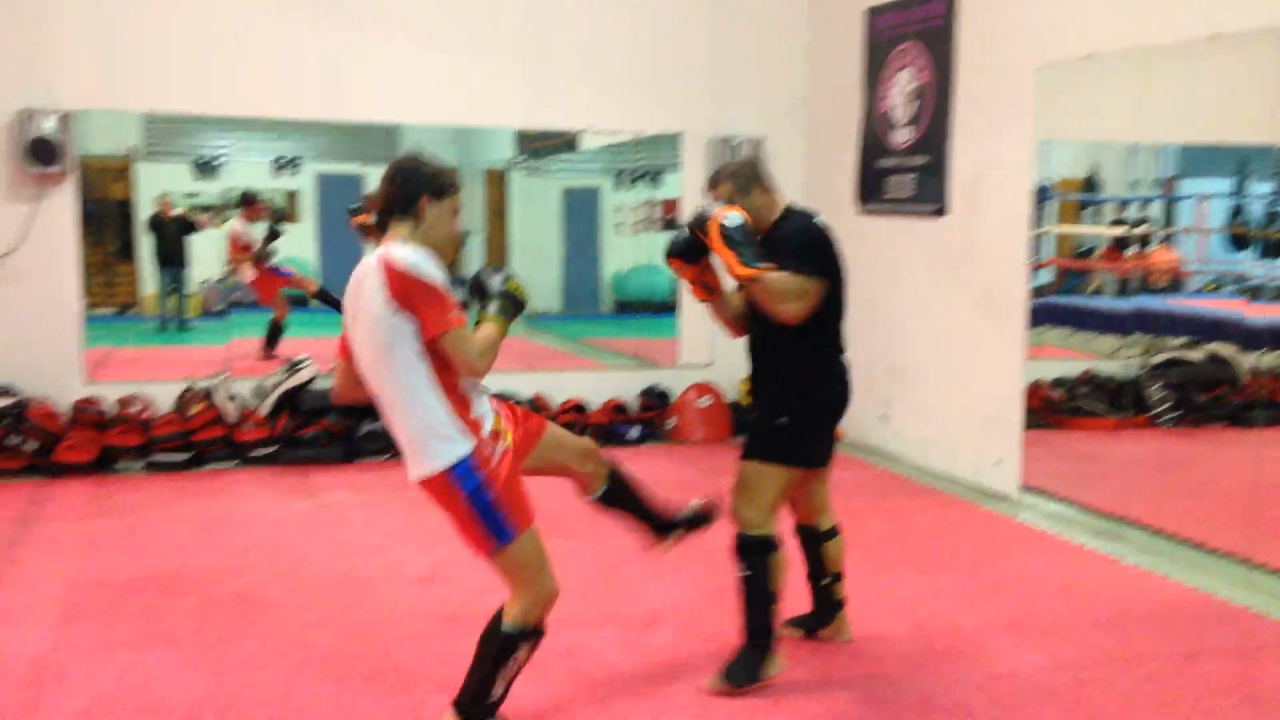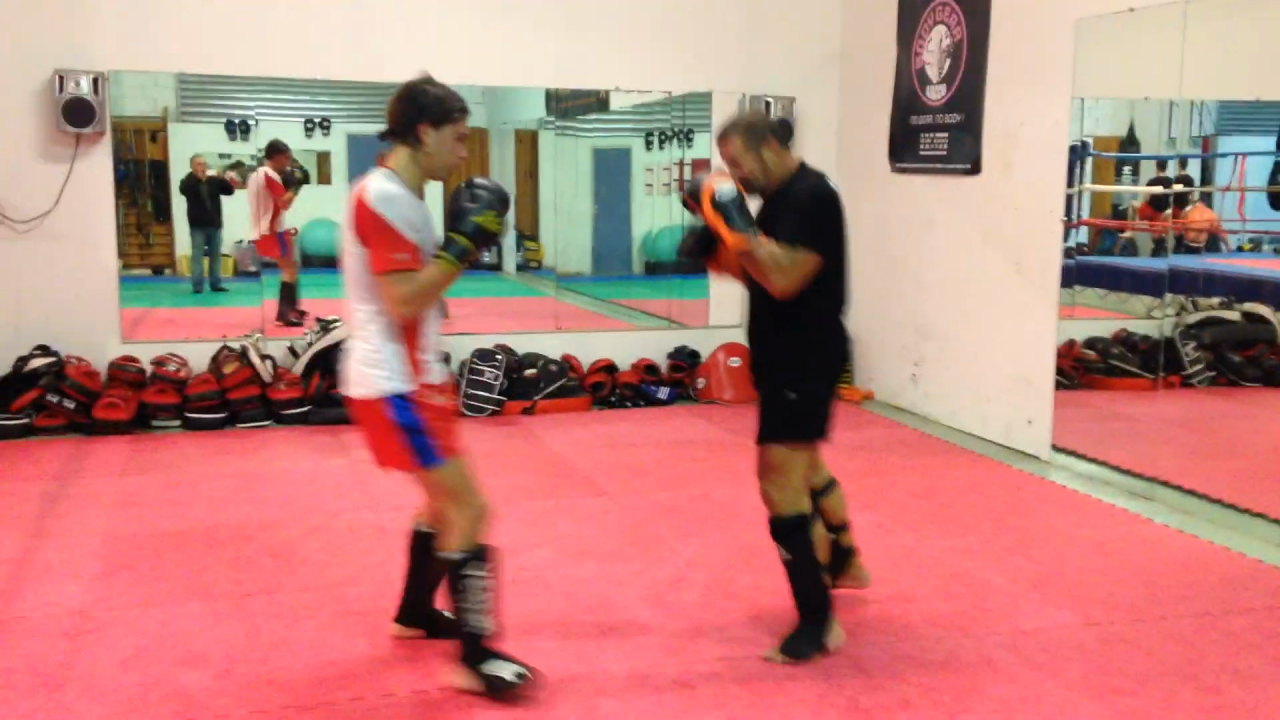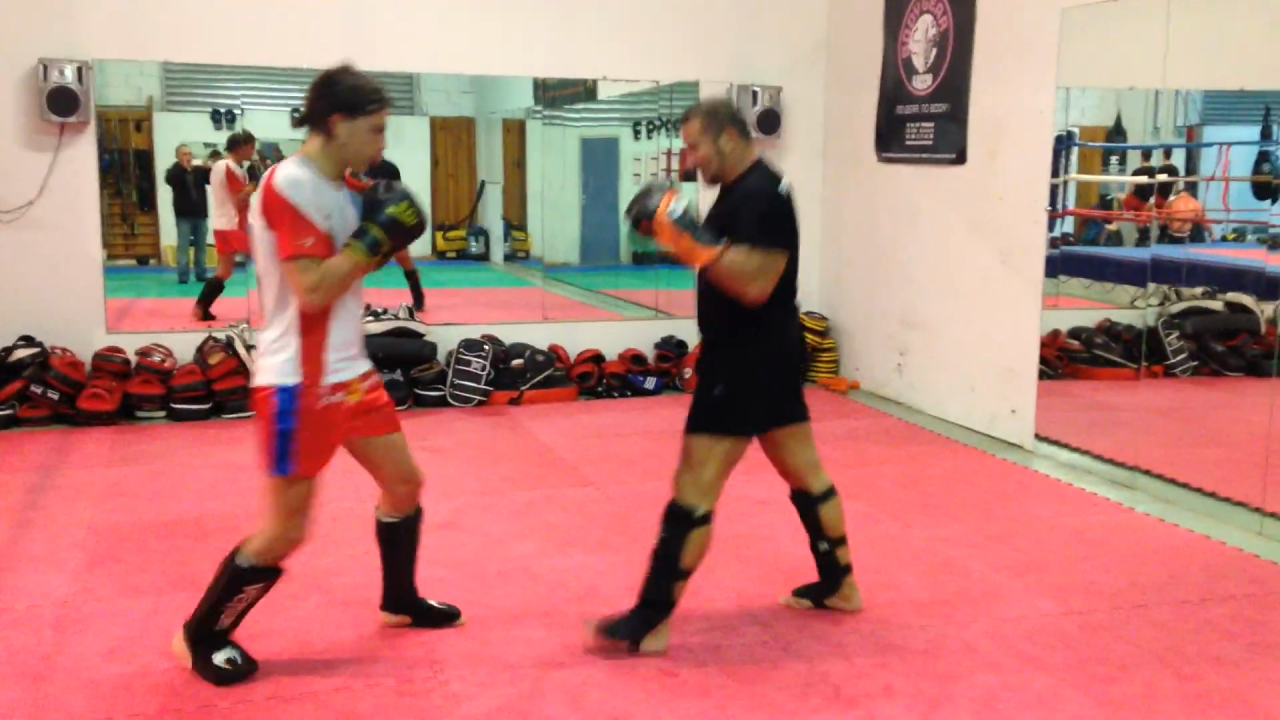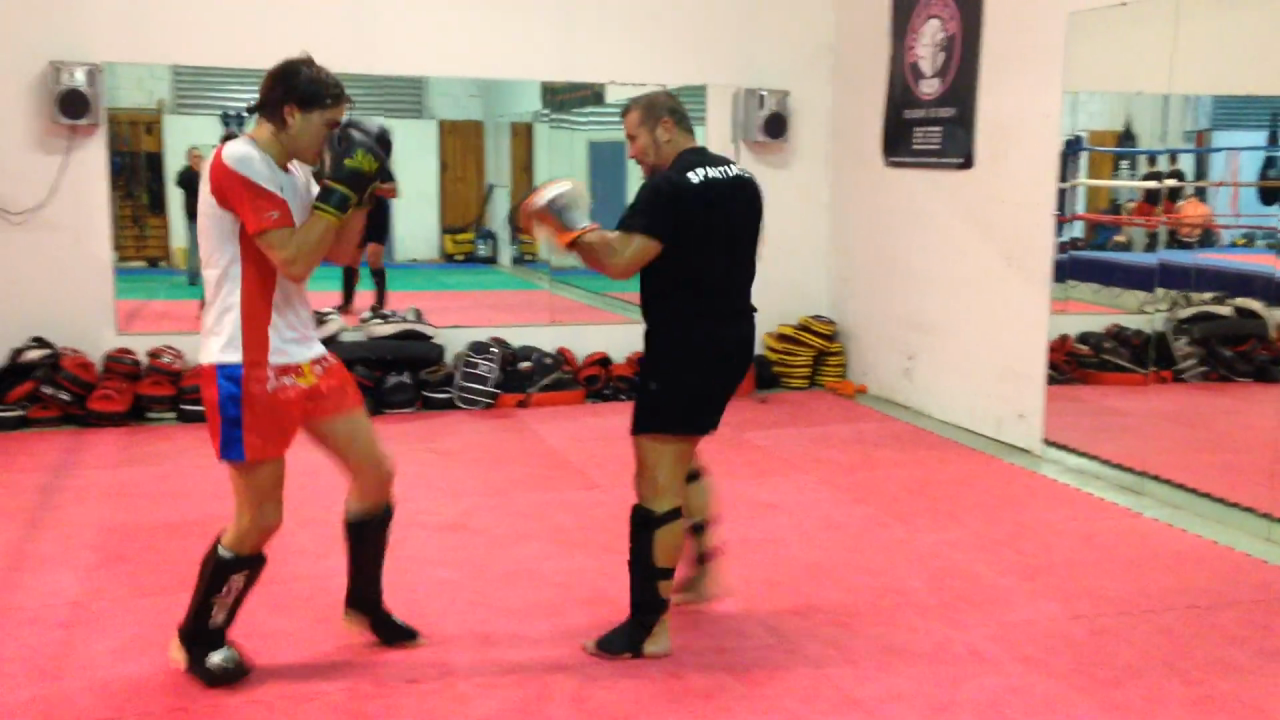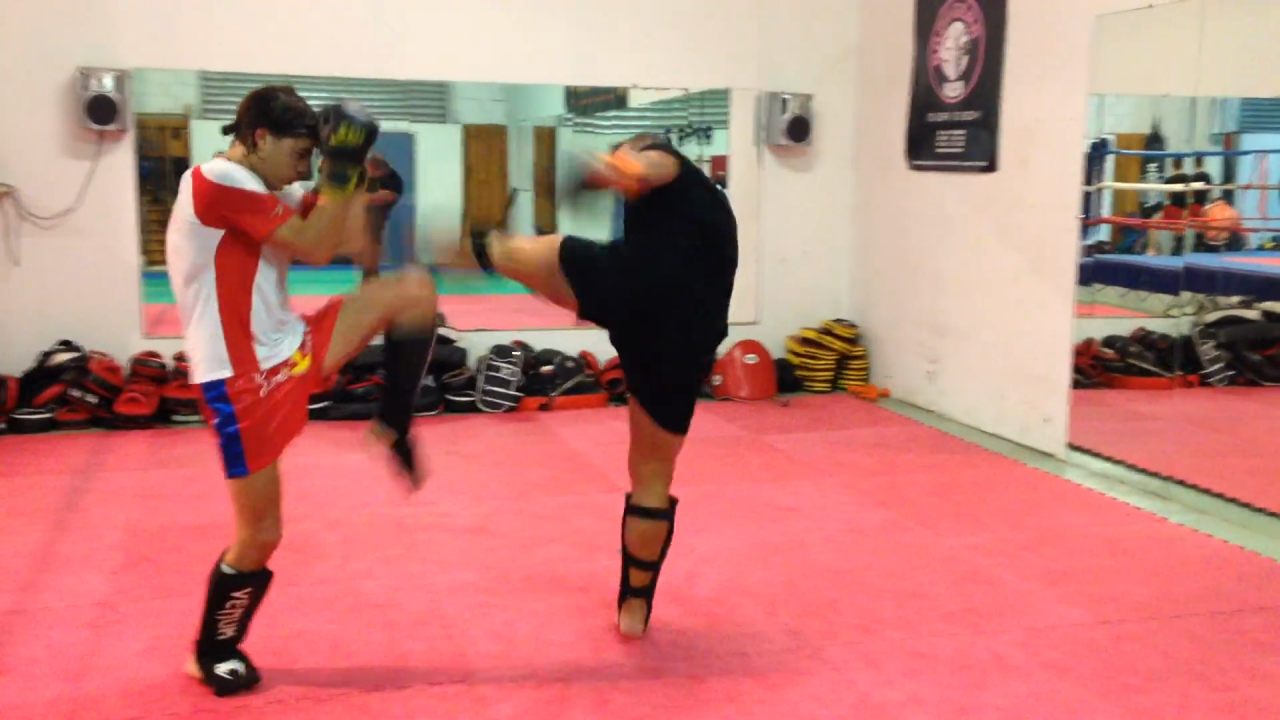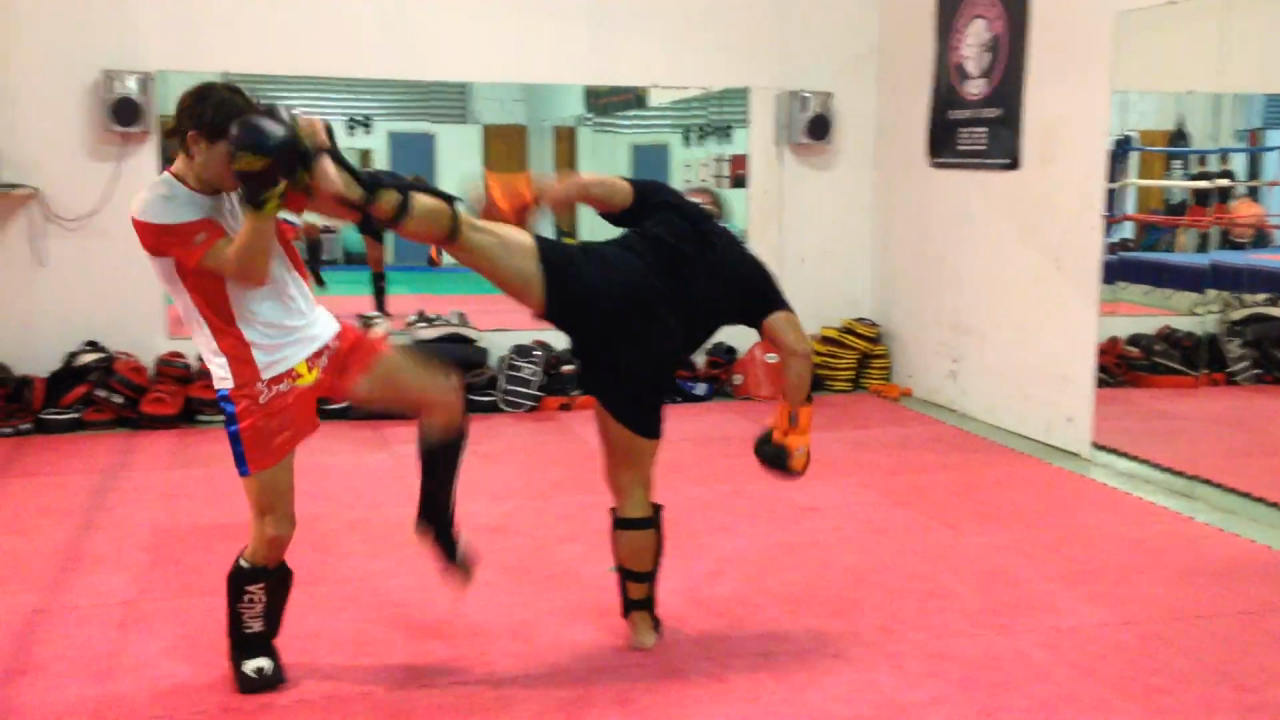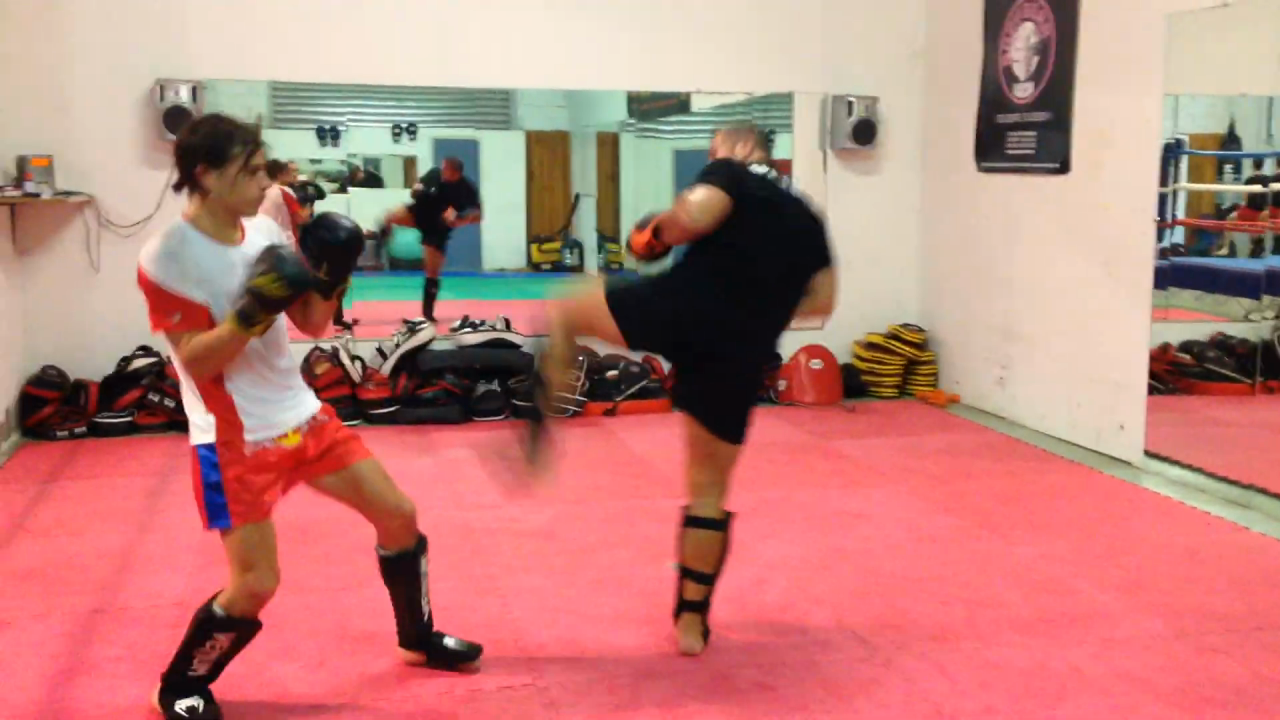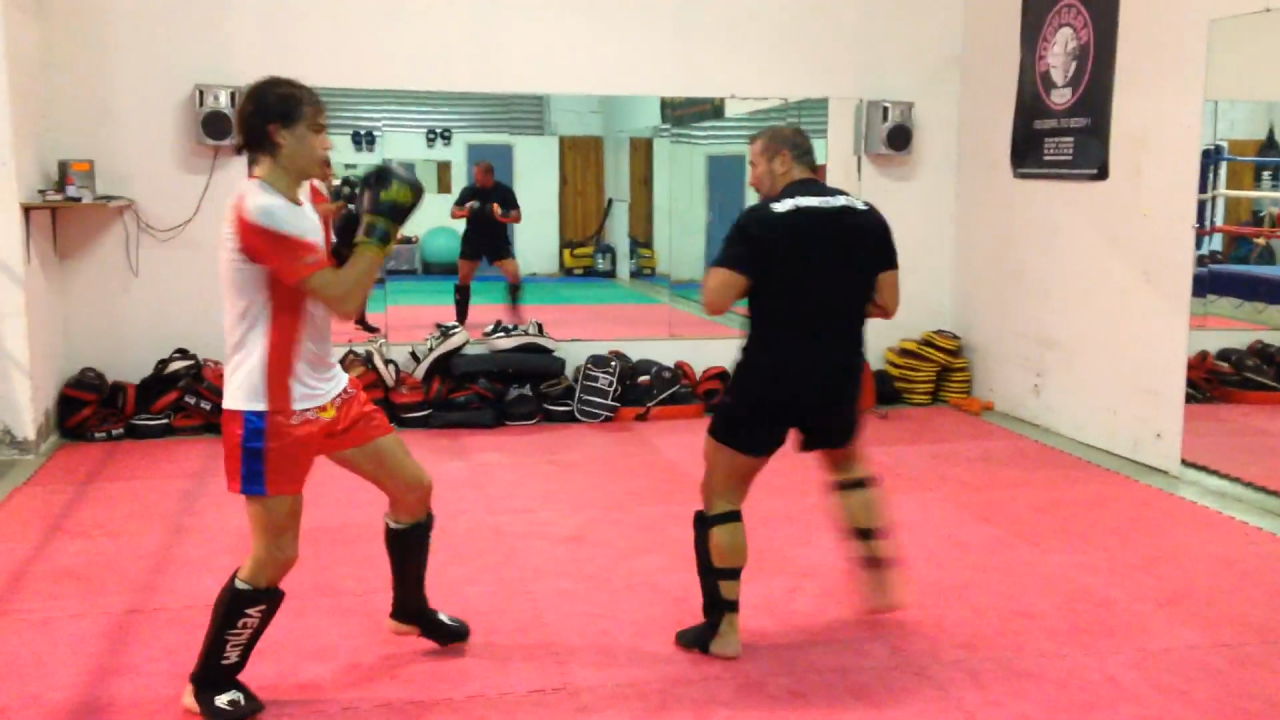
dt=0.3s
person 1, frame 1
left shoulder: (365, 276)
right shoulder: (408, 266)
left elbow: (345, 389)
right elbow: (473, 360)
right wrist: (499, 307)
left hip: (480, 424)
right hip: (458, 455)
left knee: (585, 455)
right knee: (536, 591)
left ankle: (664, 524)
person 1, frame 2
left shoulder: (400, 195)
right shoulder: (382, 198)
right elbow: (404, 302)
left wrist: (467, 233)
right wrist: (462, 244)
left hip: (415, 377)
right hip: (394, 386)
left knee: (447, 502)
right knee: (469, 512)
left ankle: (416, 612)
right ankle: (476, 658)
person 1, frame 3
left shoulder: (334, 187)
right shoulder: (290, 185)
right elbow: (313, 292)
left wrist: (385, 235)
right wrist: (375, 236)
left hip: (347, 372)
right hip: (298, 383)
left knee: (406, 482)
right knee: (287, 531)
left ankle: (400, 600)
right ankle: (204, 634)
person 1, frame 4
left shoulder: (295, 170)
right shoulder: (235, 164)
left elbow: (342, 252)
right elbow: (293, 260)
left wrist: (358, 187)
right wrist: (338, 186)
left hip: (304, 356)
right hip: (247, 367)
left knee: (375, 472)
right knee: (259, 518)
left ankle: (365, 603)
right ankle: (197, 640)
person 1, frame 5
left shoulder: (259, 191)
right shoulder: (215, 181)
left elbow: (345, 243)
right elbow: (314, 246)
left wrist: (349, 172)
right wrist: (343, 164)
left hip: (292, 350)
right hip: (241, 378)
left knee: (414, 290)
right knee: (260, 535)
left ankle: (392, 424)
right ankle: (212, 650)
person 1, frame 6
left shoulder: (250, 174)
right shoulder: (156, 209)
right elbow: (250, 271)
left wrist: (304, 151)
right wrist: (253, 189)
left hip: (321, 342)
right hip: (256, 380)
left knee: (444, 394)
right knee: (273, 532)
left ankle: (435, 515)
right ankle: (250, 646)
person 1, frame 7
left shoulder: (267, 232)
right shoulder: (164, 258)
left elbow: (313, 324)
right elbow: (196, 361)
left wrist: (329, 277)
right wrist: (250, 311)
left hip: (303, 417)
right hip: (235, 442)
left knee: (399, 515)
right knee: (254, 586)
left ankle: (418, 634)
person 1, frame 8
left shoulder: (290, 201)
right shoulder: (259, 212)
left elbow: (333, 284)
right elbow: (344, 296)
left wrist: (367, 228)
right wrist: (384, 223)
left hip: (327, 389)
right hip: (270, 407)
left knee: (413, 488)
right knee: (274, 556)
left ankle: (410, 609)
person 2, frame 1
left shoulder: (803, 236)
right shoulder: (773, 241)
left elbow: (790, 308)
right elbow: (740, 322)
left wrist: (739, 253)
right wrist: (700, 273)
left hip: (802, 394)
right hip: (800, 391)
left knee: (751, 512)
right knee: (811, 506)
left ankle: (760, 649)
right ankle: (830, 615)
person 2, frame 2
left shoulder: (812, 199)
right shoulder: (783, 198)
left elbow: (783, 280)
left wrist: (735, 224)
left hip: (803, 360)
right hip: (791, 357)
left knee: (782, 490)
right knee: (804, 469)
left ankle: (819, 625)
right ankle: (846, 563)
person 2, frame 3
left shoulder: (762, 197)
right shoulder: (741, 190)
left elbow: (754, 285)
right elbow: (729, 265)
left wrist: (689, 237)
right wrist: (676, 235)
left hip: (749, 360)
right hip: (766, 354)
left knee: (694, 488)
right knee: (803, 469)
left ankle: (651, 620)
right ankle: (839, 581)
person 2, frame 4
left shoulder: (669, 189)
right shoulder: (743, 181)
left elbow: (621, 264)
left wrist: (565, 224)
left hip: (679, 351)
right hip: (728, 347)
left knee: (656, 482)
right knee: (677, 463)
left ankle: (649, 625)
right ankle: (702, 570)
person 2, frame 5
left shoulder: (674, 174)
right shoulder: (717, 207)
left elbow: (651, 169)
left wrist: (616, 169)
left hip: (634, 295)
right hip: (691, 341)
left knee: (498, 248)
right knee: (651, 481)
right ankle: (635, 605)
person 2, frame 6
left shoulder: (667, 205)
right shoulder: (748, 269)
left elbow: (589, 188)
right elbow: (795, 349)
left wrist: (519, 201)
right wrist: (796, 420)
left hip: (599, 282)
right hip: (640, 344)
left knee: (456, 224)
right knee: (634, 490)
left ankle: (344, 183)
right ankle: (641, 618)
person 2, frame 7
left shoulder: (731, 175)
right shoulder: (807, 219)
left elbow: (691, 216)
right elbow: (820, 304)
left wrist: (657, 233)
left hip: (681, 313)
right hip: (738, 353)
left knee: (566, 320)
right knee: (708, 491)
left ankle: (540, 424)
right ankle: (691, 619)
person 2, frame 8
left shoulder: (759, 219)
right shoulder: (867, 218)
left elbow: (714, 301)
right elbow: (886, 303)
left wrist: (723, 272)
left hip: (769, 374)
right hip: (836, 373)
left knee: (720, 494)
right knee: (848, 466)
left ankle: (723, 625)
right ankle: (877, 577)
